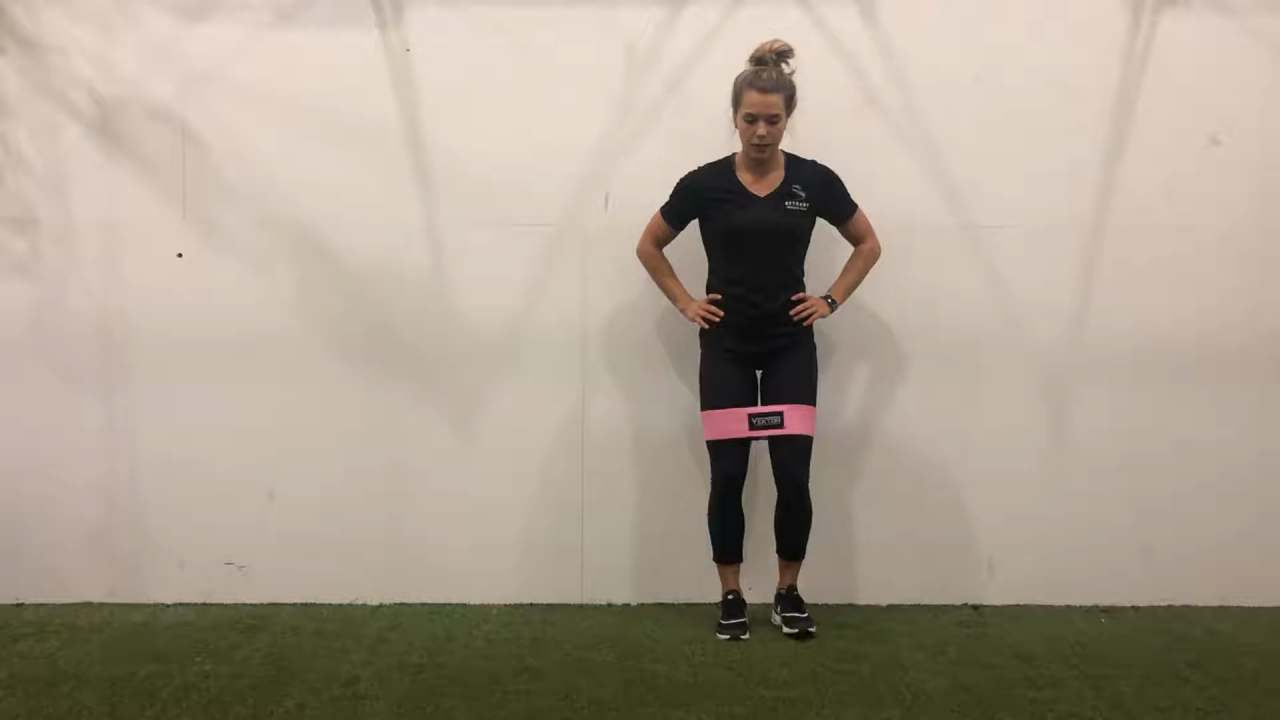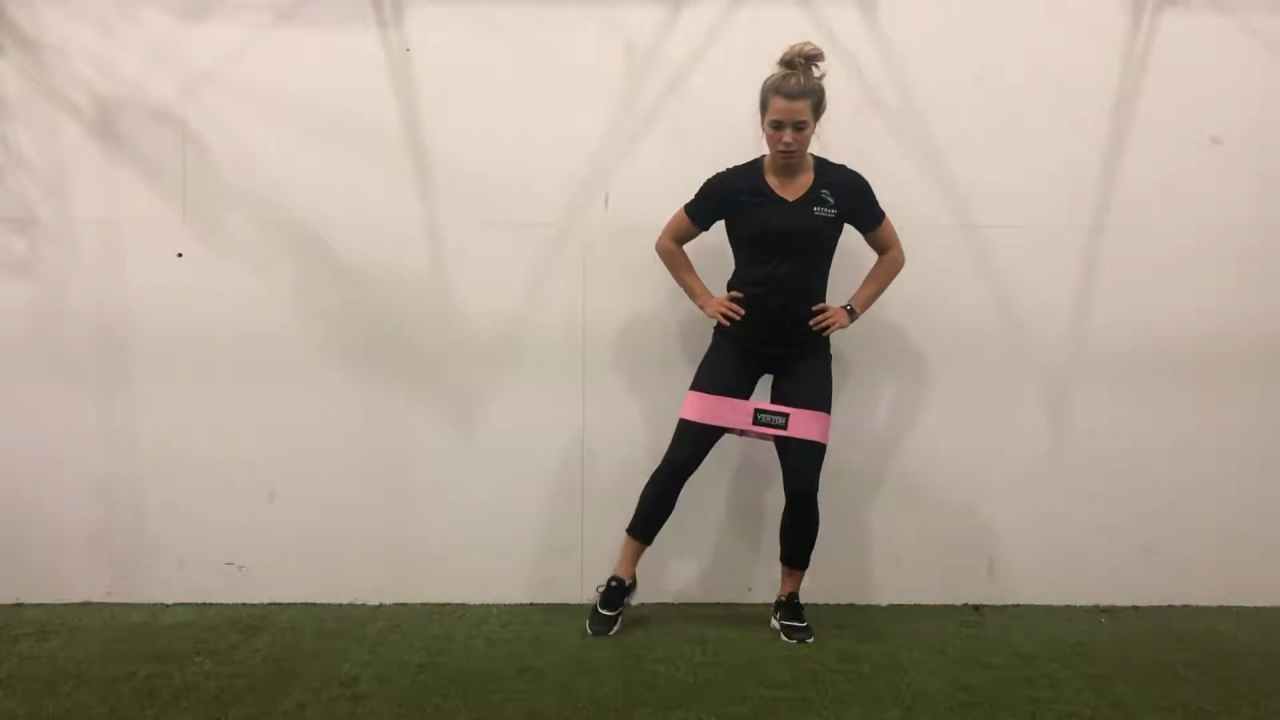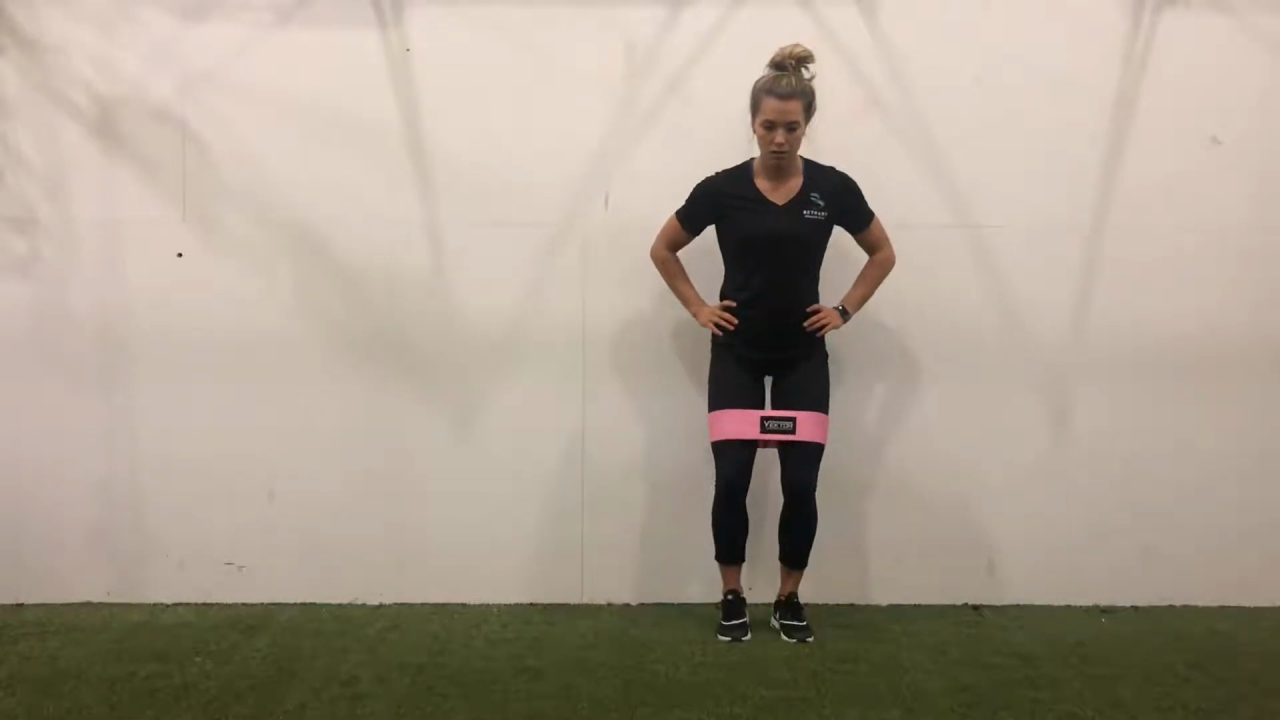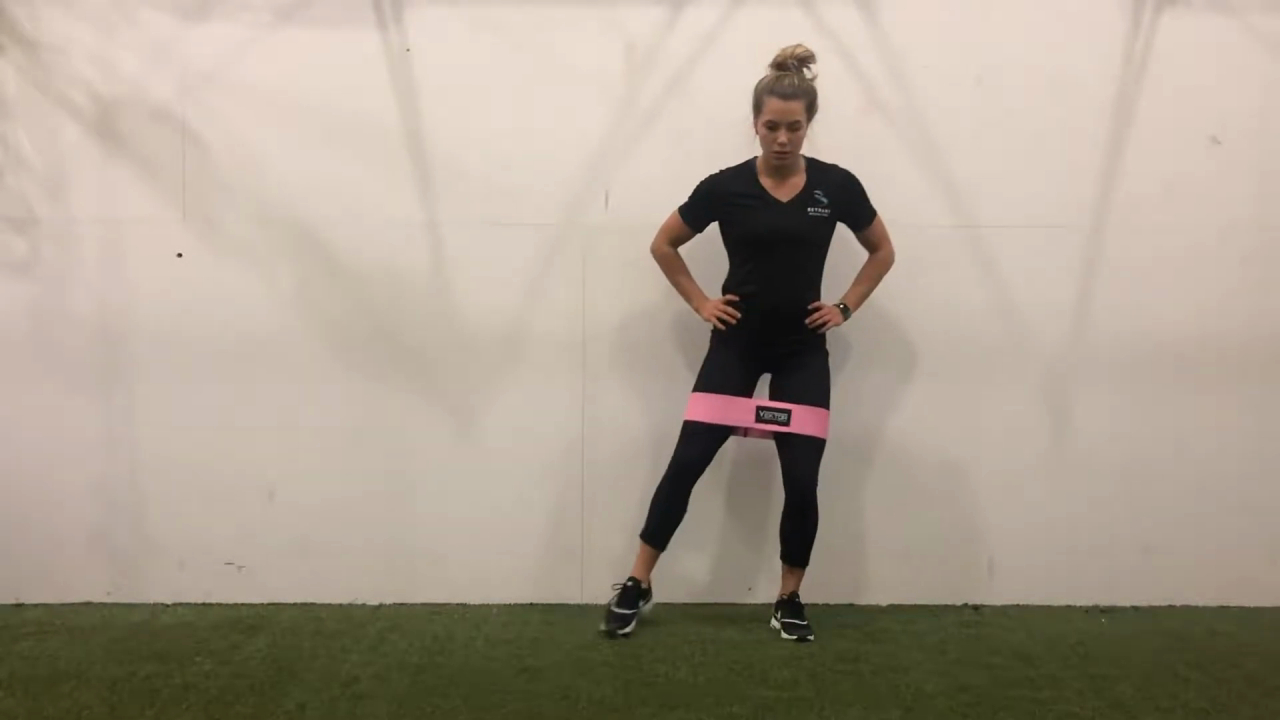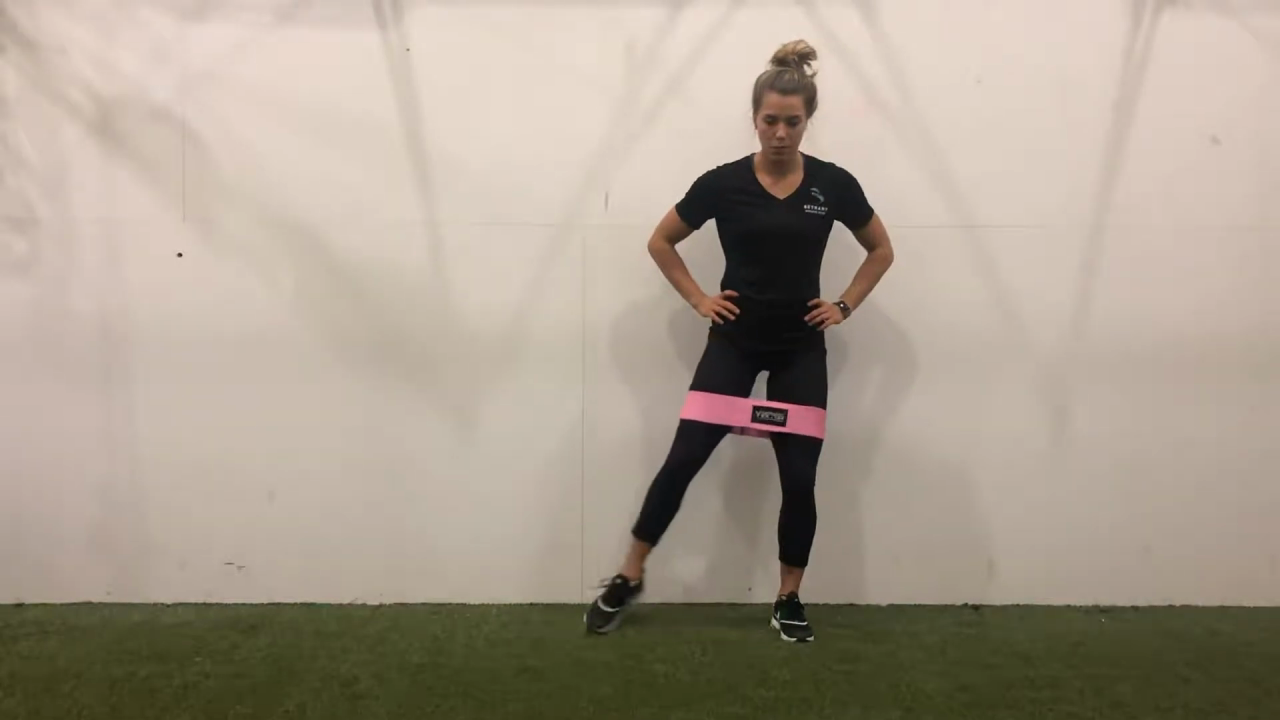
dt=1s
person 1, frame 1
left shoulder: (814, 179)
right shoulder: (706, 182)
left elbow: (868, 243)
right elbow: (649, 245)
left wrist: (831, 300)
right wrist: (685, 303)
left hip: (791, 347)
right hip: (726, 347)
left knee: (793, 478)
right knee: (727, 477)
left ankle: (789, 593)
right ankle: (731, 597)
person 1, frame 2
left shoulder: (844, 186)
right shoulder: (732, 184)
left elbow: (892, 254)
right elbow: (668, 242)
left wrist: (851, 310)
right wrist: (704, 300)
left hip: (805, 353)
right hip: (737, 343)
left knee: (803, 485)
right knee: (680, 461)
left ankle: (788, 602)
right ankle: (621, 580)
person 1, frame 3
left shoulder: (833, 188)
right shoulder: (722, 189)
left elbow: (882, 255)
right elbow: (662, 250)
left wrist: (844, 310)
right wrist: (698, 308)
left hip: (802, 356)
right hip: (737, 353)
left knee: (800, 486)
right knee: (731, 482)
left ankle: (789, 600)
right ankle: (732, 596)
person 1, frame 4
left shoulder: (837, 185)
right shoulder: (726, 186)
left elbow: (882, 252)
right elbow: (664, 244)
left wrist: (844, 307)
right wrist: (699, 302)
left hip: (802, 353)
right hip: (736, 346)
left knee: (802, 483)
right knee: (687, 463)
left ankle: (789, 601)
right ankle: (637, 584)
person 1, frame 5
left shoulder: (833, 184)
right shoulder: (722, 183)
left elbow: (881, 251)
right elbow: (660, 242)
left wrist: (844, 306)
right wrist: (697, 298)
left hip: (800, 349)
right hip: (733, 342)
left knee: (799, 482)
right knee: (683, 462)
left ankle: (789, 601)
right ankle: (626, 580)
